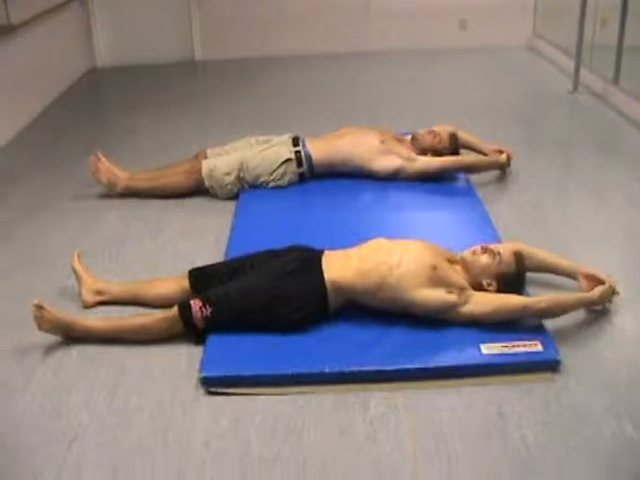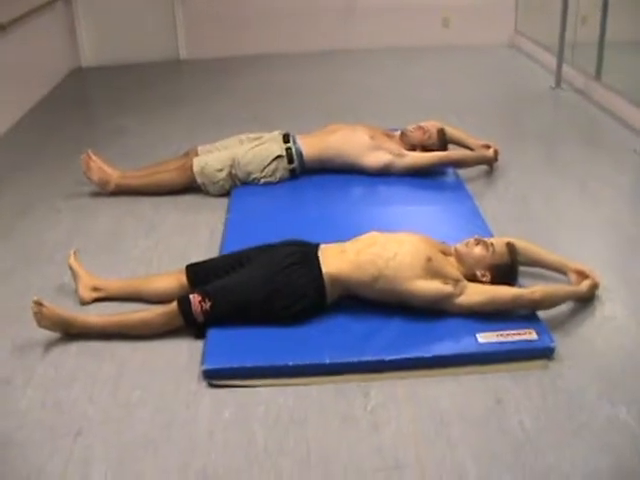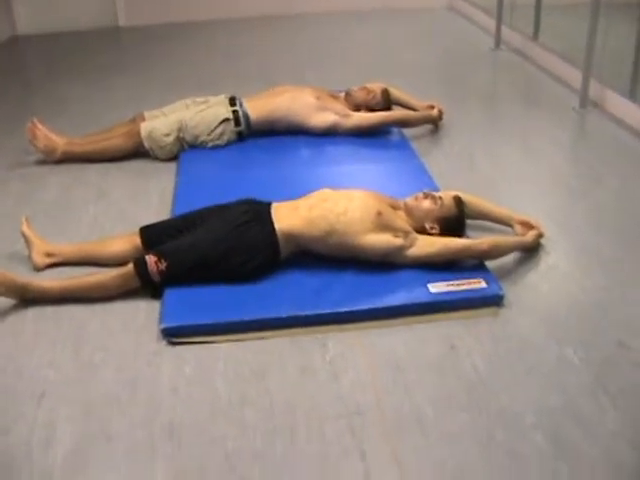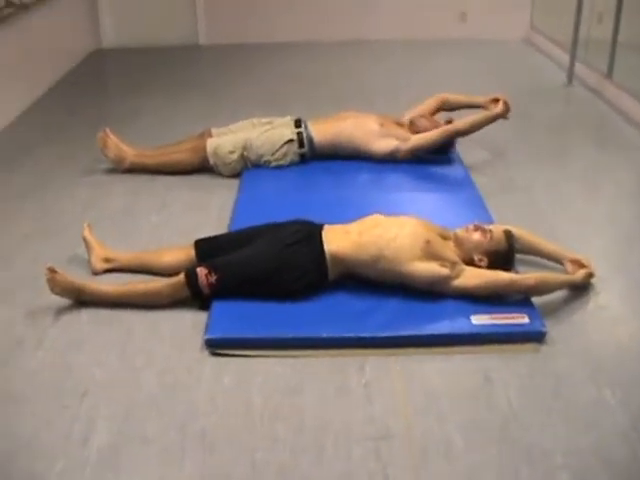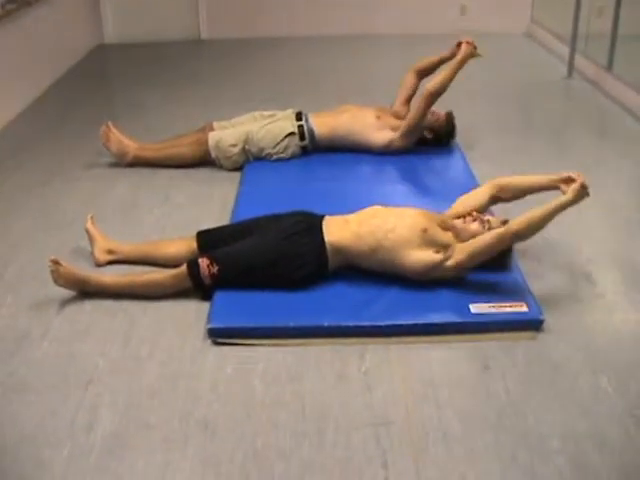
dt=0.7s
person 1, frame 1
left shoulder: (459, 298)
right shoulder: (451, 260)
left elbow: (529, 306)
right elbow: (522, 247)
left wrist: (589, 298)
right wrist: (580, 272)
left hip: (308, 296)
right hip: (310, 259)
left knee: (185, 316)
right knee: (191, 283)
left ankle: (79, 326)
right ankle: (102, 289)
person 1, frame 2
left shoulder: (455, 290)
right shoulder: (444, 250)
left elbow: (523, 296)
right elbow: (512, 240)
left wrist: (575, 289)
right wrist: (569, 266)
left hip: (306, 288)
right hip: (305, 253)
left knee: (185, 310)
right knee: (188, 277)
left ankle: (79, 323)
right ankle: (98, 286)
person 1, frame 3
left shoulder: (406, 243)
right shoulder: (392, 204)
left elbow: (471, 247)
right elbow: (462, 194)
left wrist: (522, 240)
right wrist: (515, 219)
left hip: (259, 244)
right hip: (259, 210)
left knee: (143, 270)
right knee: (143, 240)
right ankle: (52, 251)
person 1, frame 4
left shoulder: (451, 273)
right shoulder: (446, 235)
left elbow: (516, 281)
right elbow: (512, 230)
left wrist: (570, 279)
right wrist: (566, 258)
left hip: (309, 266)
right hip: (310, 233)
left knee: (190, 283)
right knee: (195, 252)
left ankle: (90, 292)
right ankle: (109, 258)
person 1, frame 5
left shoulder: (445, 260)
right shoulder: (446, 220)
left elbow: (510, 234)
right elbow: (496, 186)
left wrist: (564, 200)
right wrist: (557, 180)
left hip: (308, 256)
right hip: (312, 224)
left knee: (194, 273)
right knee: (199, 245)
left ankle: (95, 283)
right ankle: (112, 248)
person 2, frame 1
left shoulder: (405, 163)
right shoulder: (401, 139)
left elbow: (450, 161)
right elbow: (452, 127)
left wrist: (494, 162)
right wrist: (489, 148)
left hip: (293, 164)
right hip: (291, 143)
left knee: (201, 176)
right knee: (203, 157)
left ankle: (123, 184)
right ankle: (128, 177)
person 2, frame 2
left shoulder: (395, 158)
right shoulder: (391, 135)
left elbow: (441, 157)
right elbow: (439, 124)
left wrist: (483, 158)
right wrist: (478, 144)
left hip: (283, 160)
right hip: (281, 140)
left knee: (193, 173)
right knee: (194, 154)
left ankle: (116, 183)
right ankle: (120, 175)
person 2, frame 3
left shoulder: (342, 118)
right shoulder: (336, 96)
left elbow: (386, 118)
right elbow: (386, 85)
left wrist: (428, 116)
right wrist: (421, 105)
left hip: (230, 123)
right hip: (227, 103)
left knee: (142, 137)
right knee: (141, 120)
left ankle: (63, 151)
right ankle: (67, 142)
person 2, frame 4
left shoulder: (403, 147)
right shoulder: (402, 124)
left elbow: (450, 130)
right elbow: (440, 100)
left wrist: (491, 115)
right wrist: (483, 101)
left hip: (295, 145)
right hip: (294, 126)
left knee: (209, 154)
right knee: (209, 136)
left ankle: (131, 160)
right ankle: (134, 154)
person 2, frame 5
left shoulder: (400, 138)
right shoulder: (396, 115)
left elbow: (429, 93)
right elbow: (416, 72)
left wrist: (460, 60)
right wrist: (452, 54)
left hip: (296, 137)
right hip: (294, 118)
left knee: (210, 146)
right knee: (210, 130)
left ankle: (135, 154)
right ankle: (137, 148)
